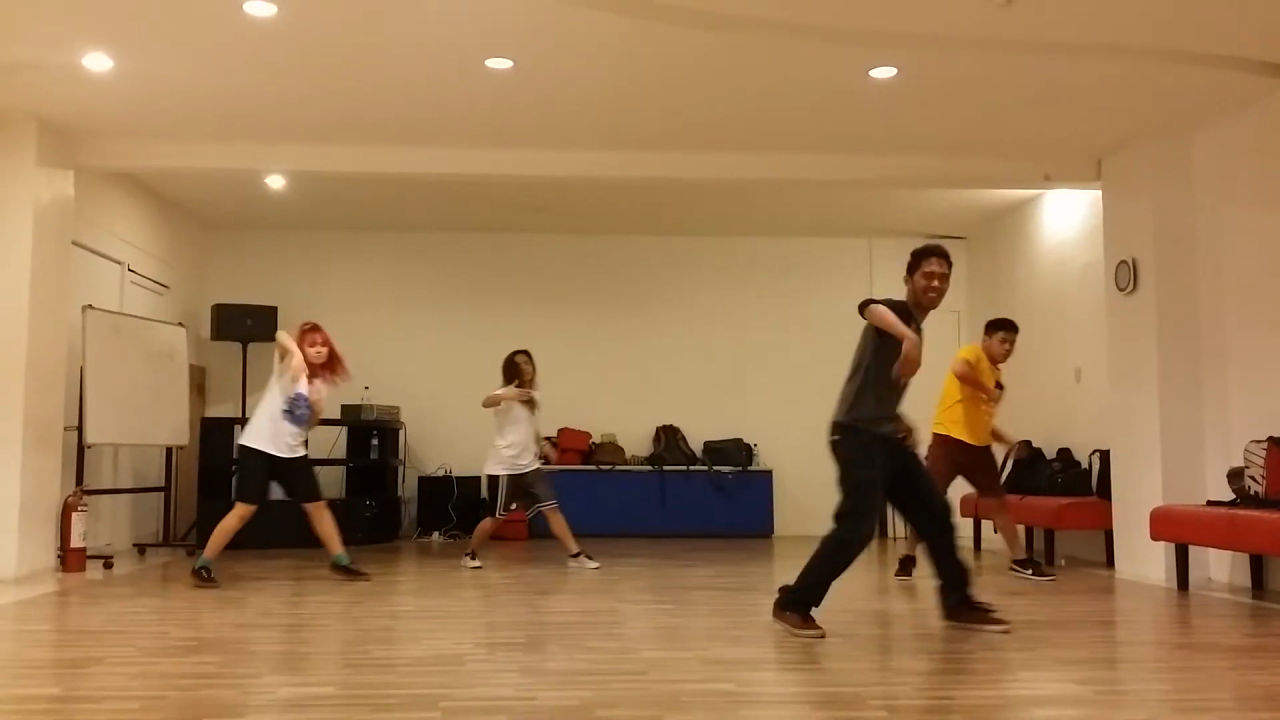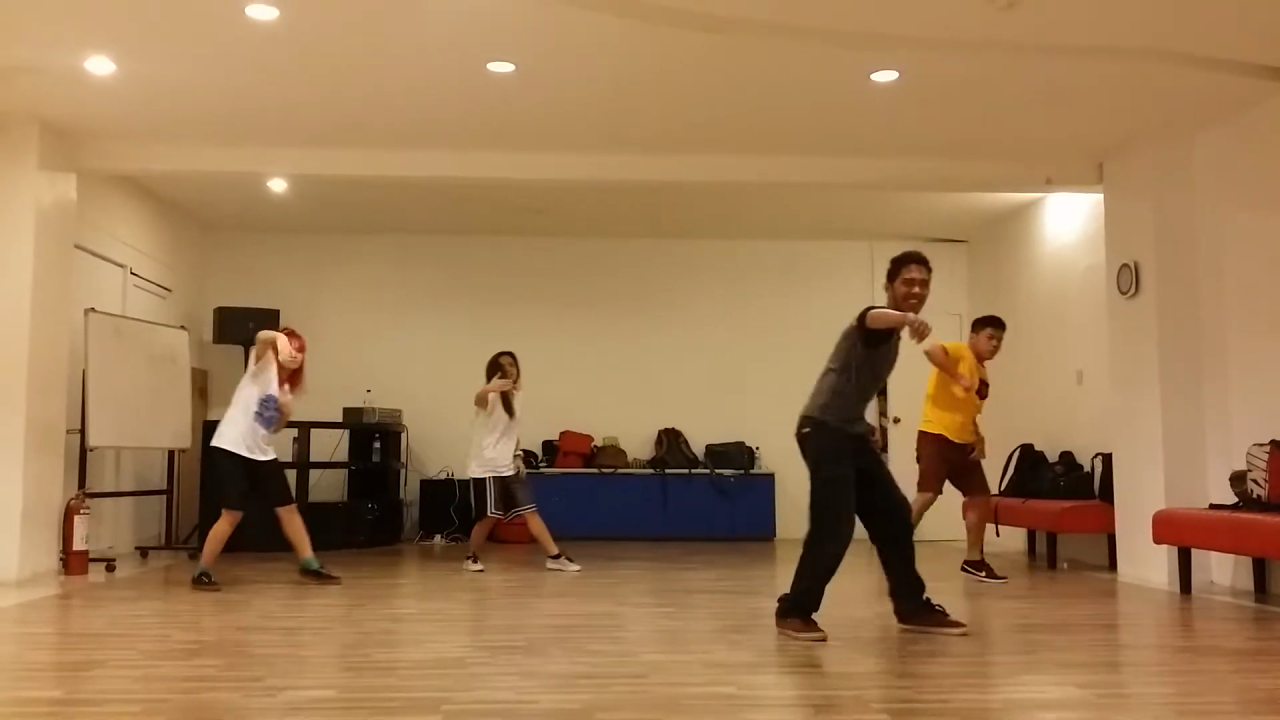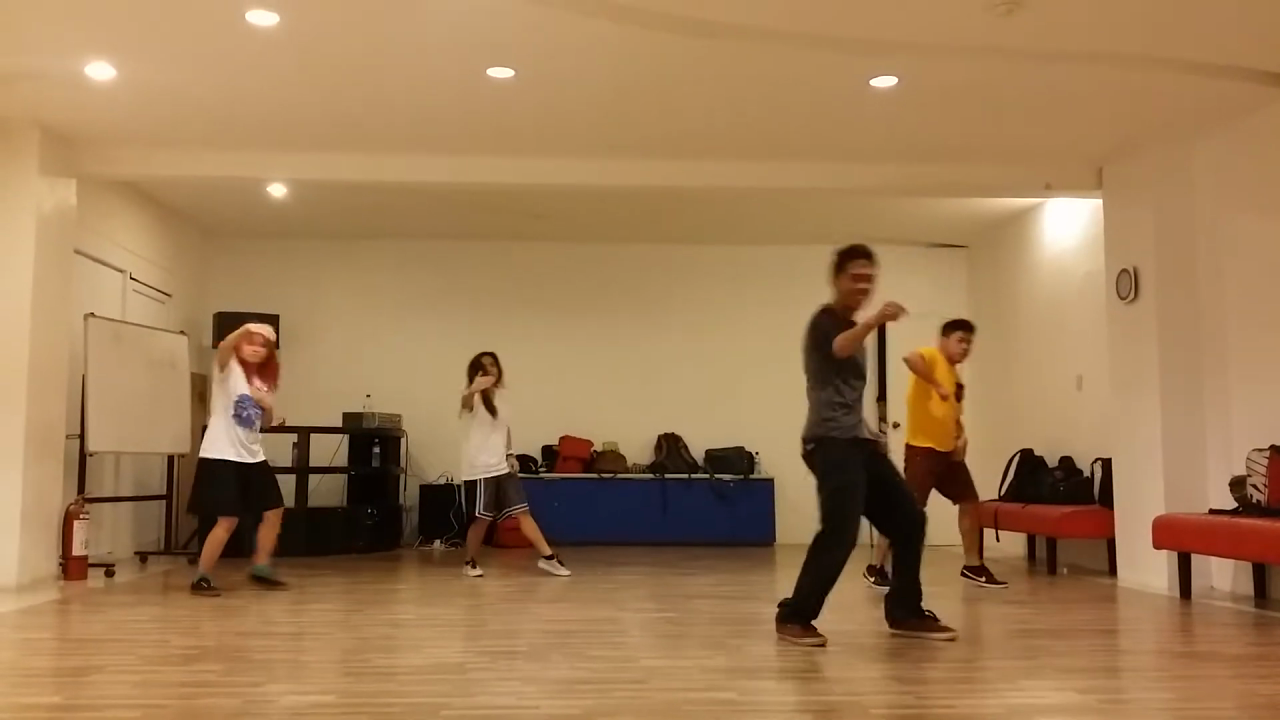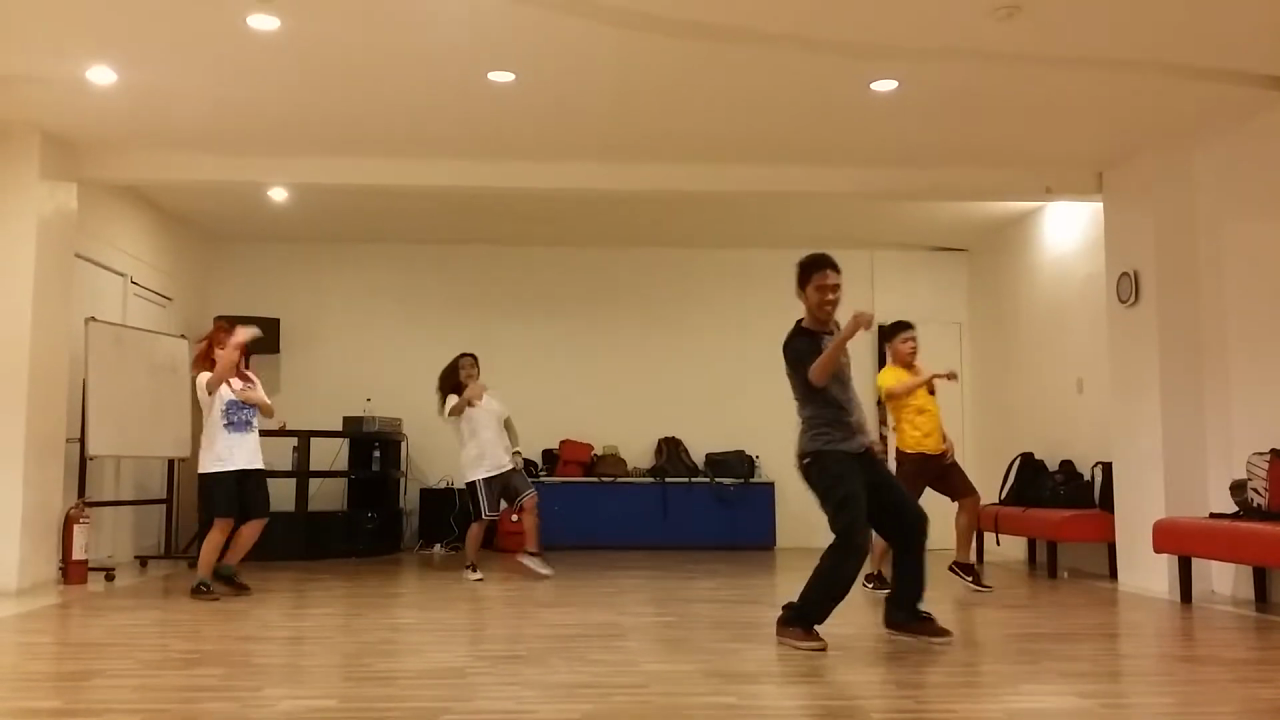
dt=0.2s
person 1, frame 1
left shoulder: (912, 329)
right shoulder: (895, 313)
right elbow: (869, 307)
left wrist: (899, 423)
right wrist: (907, 336)
left hip: (886, 436)
right hip: (855, 434)
left knee: (935, 513)
right knee: (856, 527)
left ankle: (958, 602)
right ankle: (793, 605)
person 1, frame 2
left shoulder: (891, 334)
right shoulder: (883, 322)
right elbow: (870, 317)
left wrist: (864, 426)
right wrist: (908, 319)
left hip: (850, 434)
right hip: (825, 430)
left knee: (895, 516)
right knee: (834, 528)
left ankle: (912, 606)
right ankle: (793, 611)
person 1, frame 3
left shoulder: (853, 326)
right shoulder: (826, 320)
right elbow: (838, 349)
right wrist: (877, 318)
left hip: (857, 440)
right hip: (831, 441)
left knee: (908, 518)
right knee: (840, 531)
left ankle: (904, 611)
right ankle: (794, 616)
person 1, frame 4
left shoulder: (834, 333)
right shoulder: (798, 342)
right elbow: (817, 379)
left wrist: (863, 434)
right wrist: (849, 334)
left hip: (858, 451)
right hip: (826, 455)
left knee: (910, 522)
right knee: (853, 542)
left ankle: (903, 612)
right ankle: (796, 620)
person 2, frame 1
left shoulder: (322, 382)
right shoulder: (290, 362)
right elbow: (280, 336)
left wrist: (317, 407)
right wrist: (294, 350)
left hip: (293, 452)
right hip: (259, 446)
left knee: (317, 506)
right knee: (245, 508)
left ankle: (340, 562)
right ankle: (203, 565)
person 2, frame 2
left shoulder: (287, 387)
right shoulder: (263, 364)
right elbow: (261, 337)
left wrist: (285, 412)
right wrist: (279, 338)
left hip: (262, 454)
right hip: (231, 449)
left knee: (288, 509)
right knee: (232, 514)
left ankle: (310, 566)
right ankle: (201, 572)
person 2, frame 3
left shoulder: (264, 382)
right shoulder: (228, 368)
right elbow: (223, 347)
left wrist: (268, 406)
right wrist: (246, 329)
left hip: (253, 457)
right hip: (221, 456)
left knee: (274, 511)
right knee: (228, 521)
left ankle: (260, 570)
right ankle: (201, 578)
person 2, frame 4
left shoulder: (249, 379)
right shoulder: (206, 379)
left elbow: (269, 413)
right elbow: (215, 381)
left wrist: (258, 400)
right wrist: (234, 342)
left hip: (250, 463)
right hip: (218, 464)
left knee: (257, 519)
right knee: (222, 524)
left ankle: (226, 570)
right ankle: (201, 582)
person 3, frame 1
left shoulder: (996, 377)
right shoulder: (972, 354)
right elbow: (959, 369)
left wrist: (1007, 440)
right wrist: (987, 392)
left hip: (979, 446)
right hip: (948, 440)
left knee: (1000, 500)
left ankle: (1021, 560)
right ankle: (909, 556)
person 3, frame 2
left shoulder: (982, 373)
right shoulder: (958, 352)
right elbow: (931, 350)
left wrist: (979, 438)
right wrist: (957, 378)
left hip: (963, 443)
right hip: (935, 437)
left knee: (980, 499)
right knee: (926, 497)
left ankle: (974, 560)
person 3, frame 3
left shoulder: (955, 376)
right shoulder: (933, 359)
right elbow: (910, 358)
left wrist: (962, 437)
right wrist: (936, 385)
left hip: (948, 451)
right hip: (922, 448)
left knee: (970, 503)
left ankle: (973, 566)
right ankle: (875, 567)
person 3, frame 4
left shoulder: (919, 373)
right shoulder: (888, 376)
right elbow: (895, 392)
left wrist: (946, 439)
right wrist: (930, 376)
left hip: (938, 453)
right hip: (913, 455)
left knee: (970, 500)
left ankle: (962, 563)
right ankle: (873, 574)
person 4, frame 1
left shoulder: (534, 395)
right shoulder: (508, 393)
right elbow: (486, 402)
left wrist: (542, 444)
right wrist: (507, 396)
left hip: (530, 465)
right hip: (504, 466)
left knee: (551, 509)
right knee: (497, 516)
left ankle: (576, 554)
right ankle: (470, 553)
person 4, frame 2
left shoulder: (514, 397)
right shoulder: (491, 396)
right elbow: (478, 400)
left wrist: (517, 455)
right wrist: (489, 388)
left hip: (510, 468)
right hip: (487, 467)
left knee: (530, 511)
right knee: (489, 517)
left ankle: (555, 556)
right ankle: (471, 557)
person 4, frame 3
left shoulder: (499, 397)
right shoulder: (474, 398)
right elbow: (465, 402)
left wrist: (510, 454)
right wrist: (473, 389)
left hip: (503, 468)
right hip: (480, 469)
left knee: (523, 512)
right knee: (481, 518)
left ankle: (548, 557)
right ankle: (470, 562)
person 4, frame 4
left shoulder: (490, 397)
right shoulder: (454, 399)
left elbow: (508, 424)
right elbow: (455, 411)
left wrist: (516, 451)
right wrist: (466, 397)
left hip: (506, 464)
right hip: (479, 469)
left knee: (530, 501)
right knee: (482, 518)
left ankle: (531, 553)
right ankle: (470, 566)
